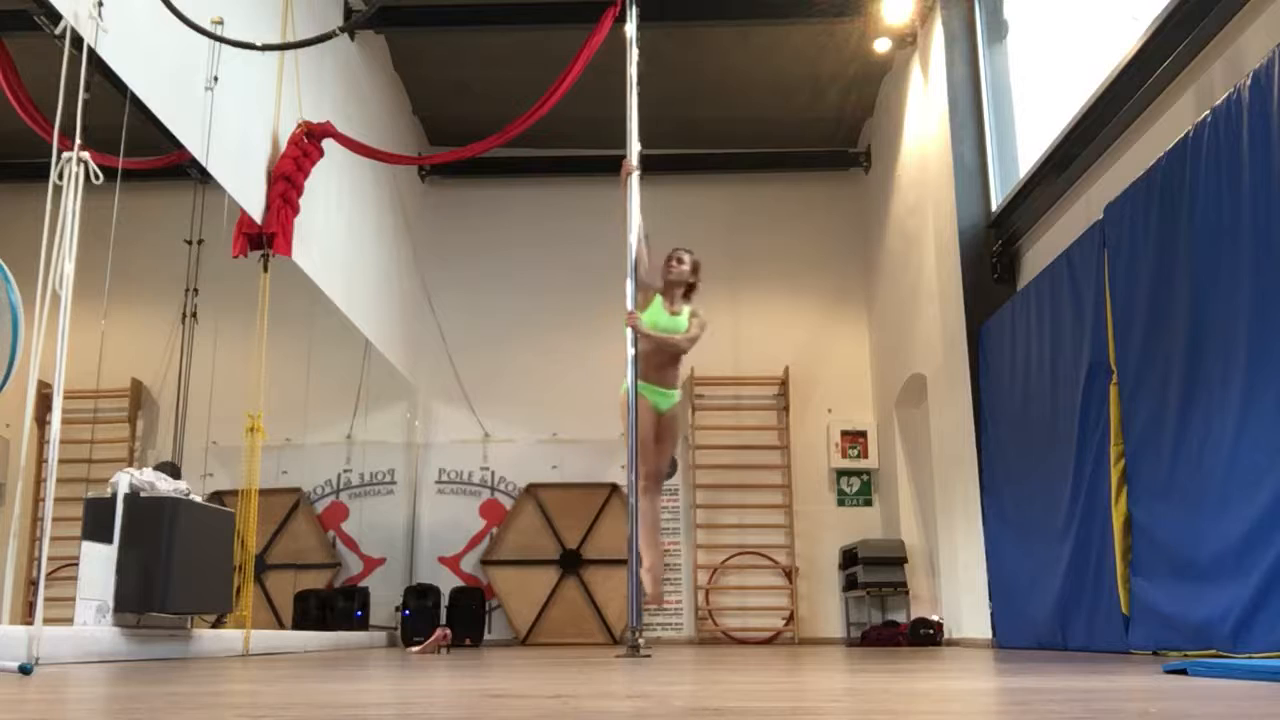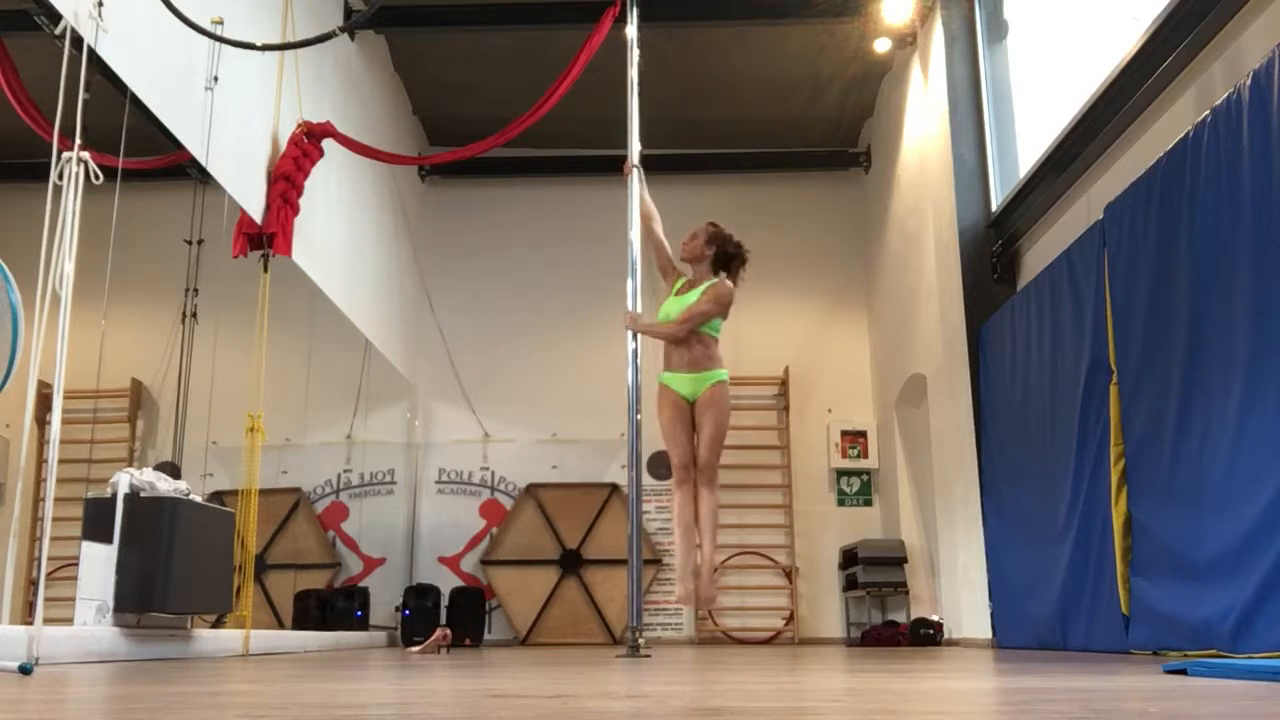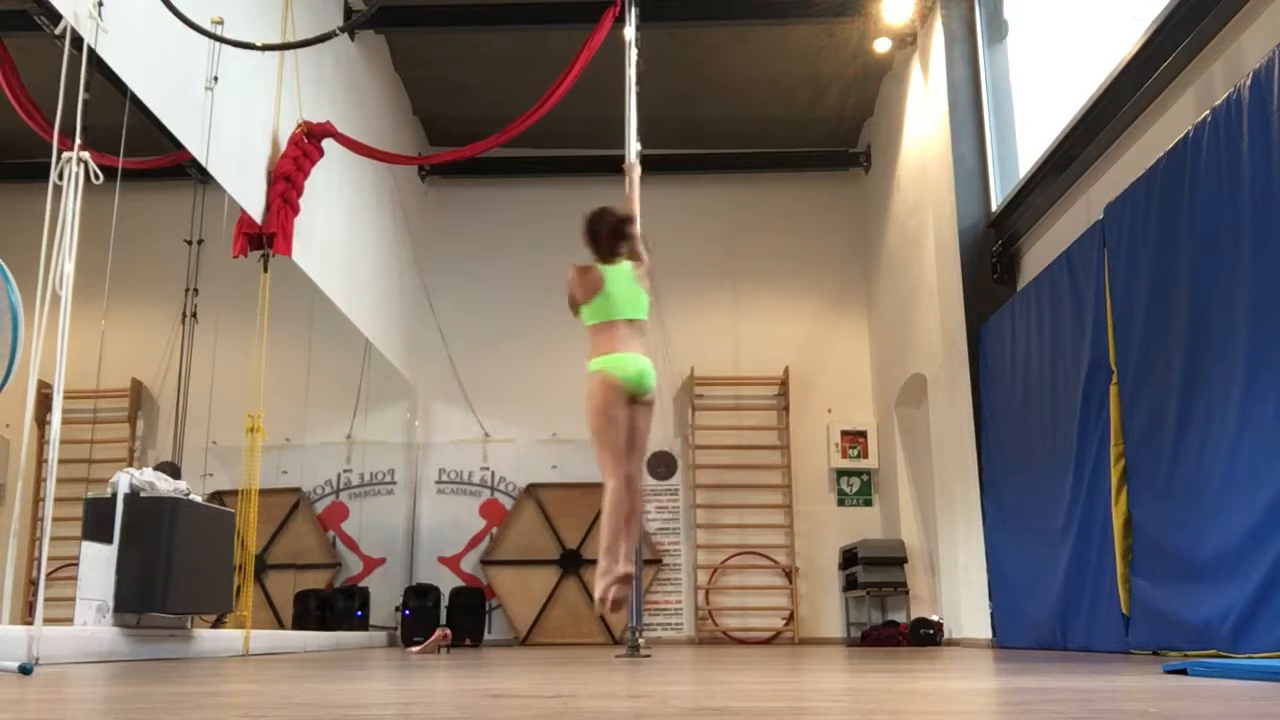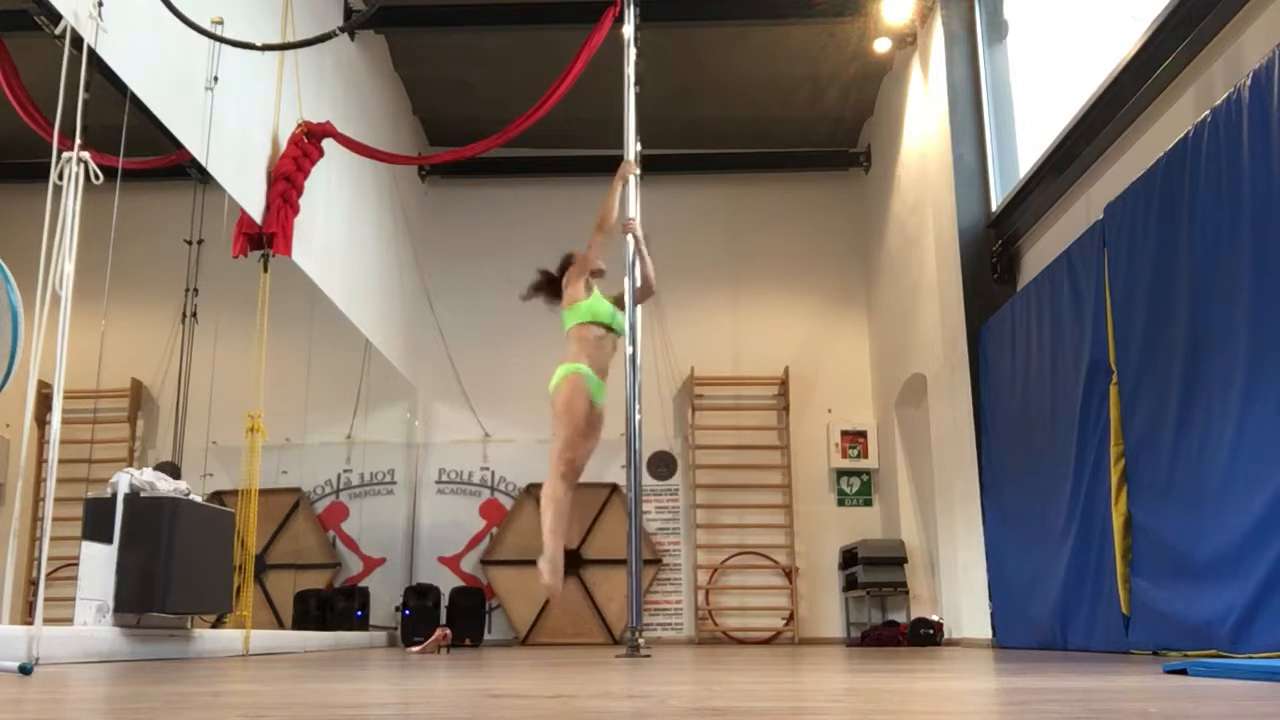
dt=0.5s
person 1, frame 1
left shoulder: (696, 317)
right shoulder: (646, 297)
left elbow: (683, 345)
right elbow: (637, 242)
left wrist: (646, 331)
right wrist: (629, 188)
left hip: (669, 399)
right hip: (640, 393)
left knee: (655, 483)
right knee: (644, 481)
left ankle: (653, 566)
right ankle: (650, 568)
person 1, frame 2
left shoulder: (722, 288)
right shoulder: (674, 280)
left elbow: (679, 330)
right elbow: (652, 229)
left wrist: (640, 326)
right wrist: (639, 184)
left hip: (711, 383)
right hip: (673, 384)
left knee: (706, 475)
right knee: (682, 474)
left ankle: (707, 567)
right ankle: (684, 568)
person 1, frame 3
left shoulder: (578, 276)
right shoulder: (639, 267)
right elbow: (635, 239)
left hip: (607, 371)
right hip: (643, 371)
left knee: (614, 472)
right knee: (633, 472)
left ankle: (608, 566)
right ankle: (625, 563)
person 1, frame 4
left shoulder: (607, 303)
right shoulder: (574, 282)
left elbow: (647, 287)
right elbow: (601, 228)
left wrist: (638, 241)
right wrist: (620, 178)
left hip: (590, 389)
right hip: (575, 379)
left knee: (569, 473)
right knee: (562, 469)
left ankle: (554, 559)
right ankle: (550, 553)
